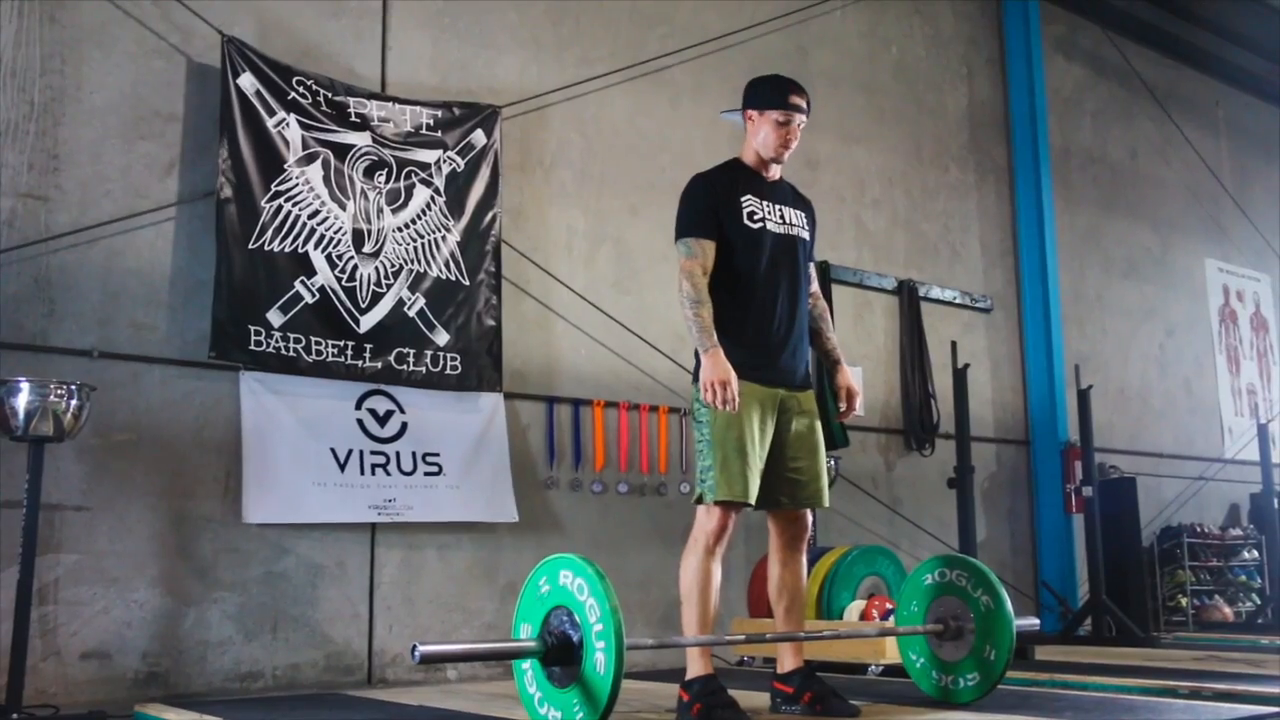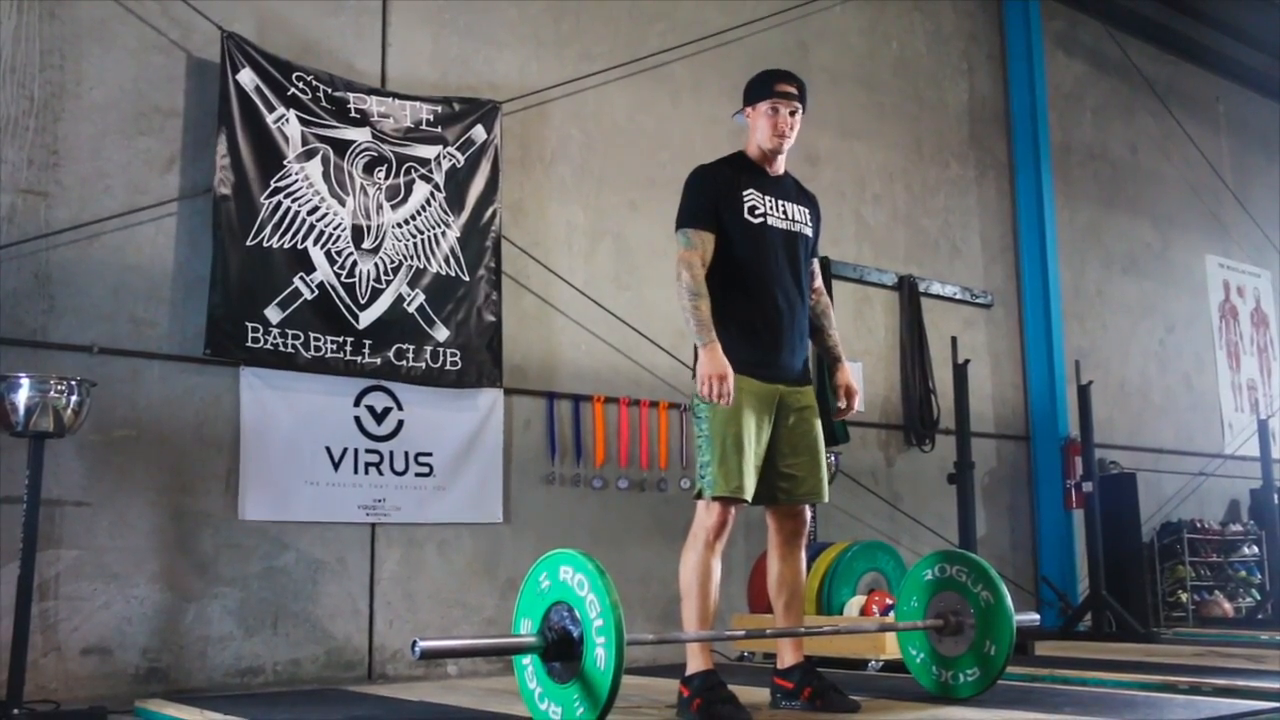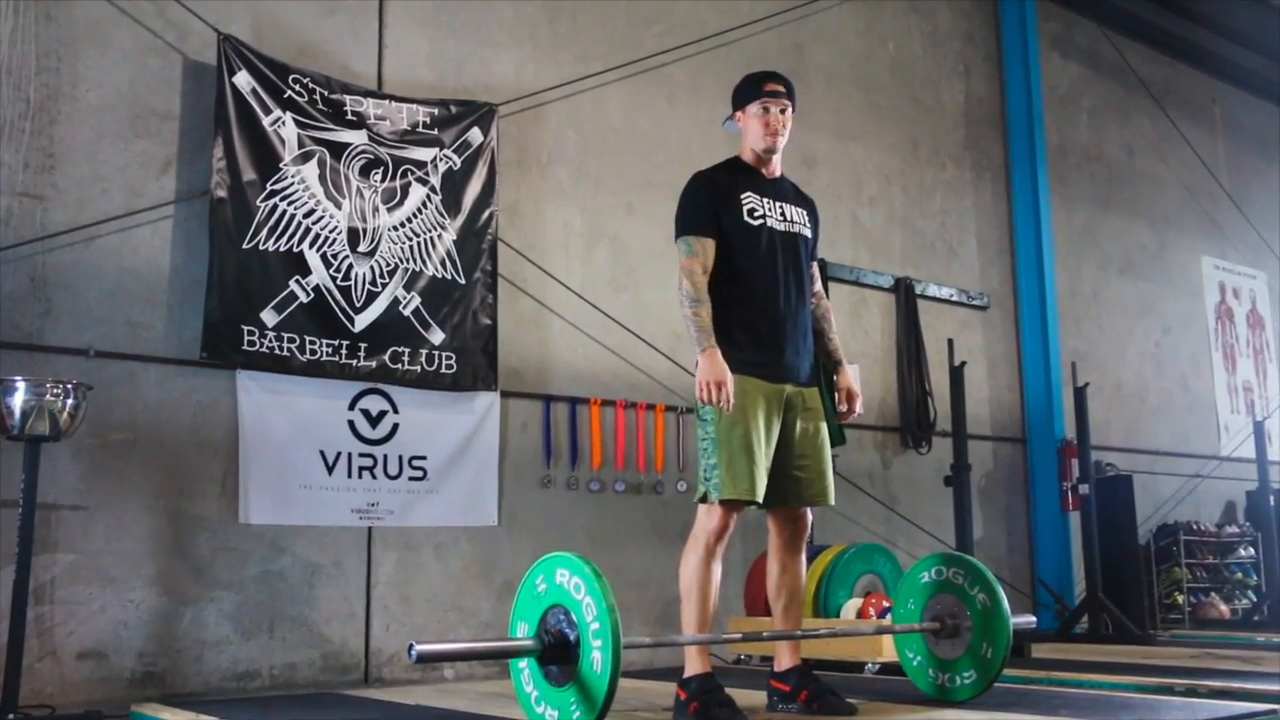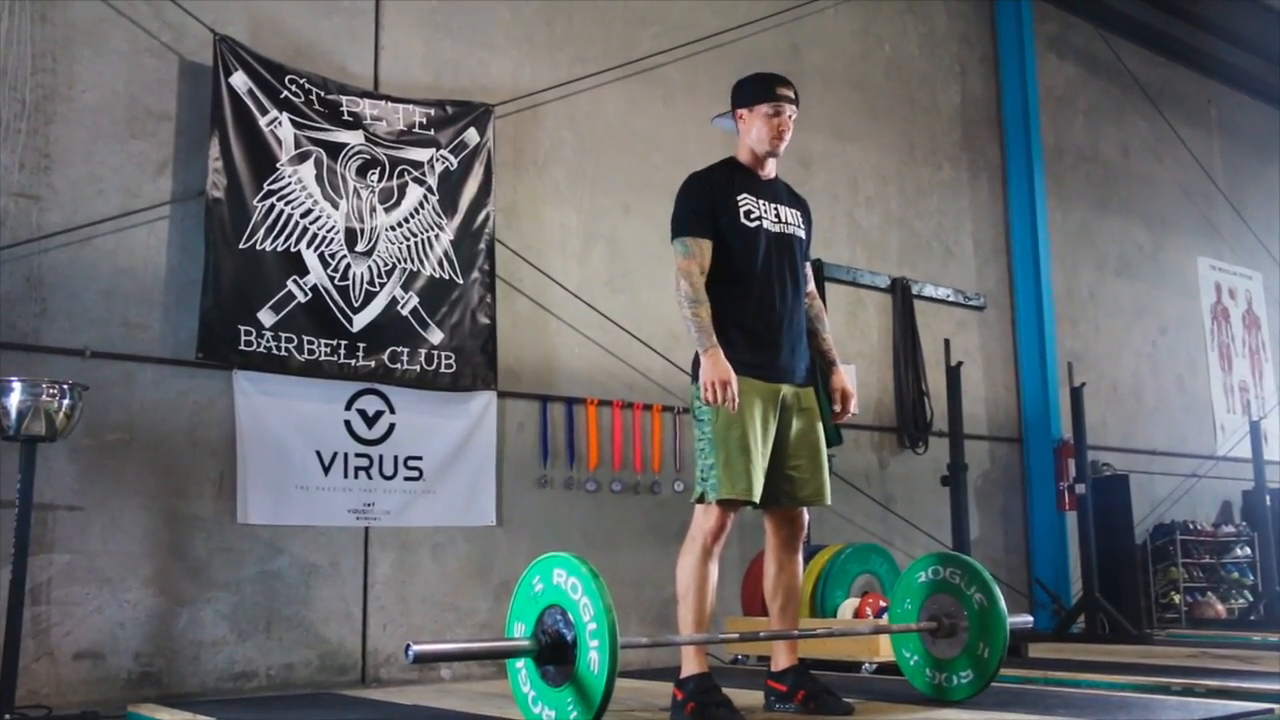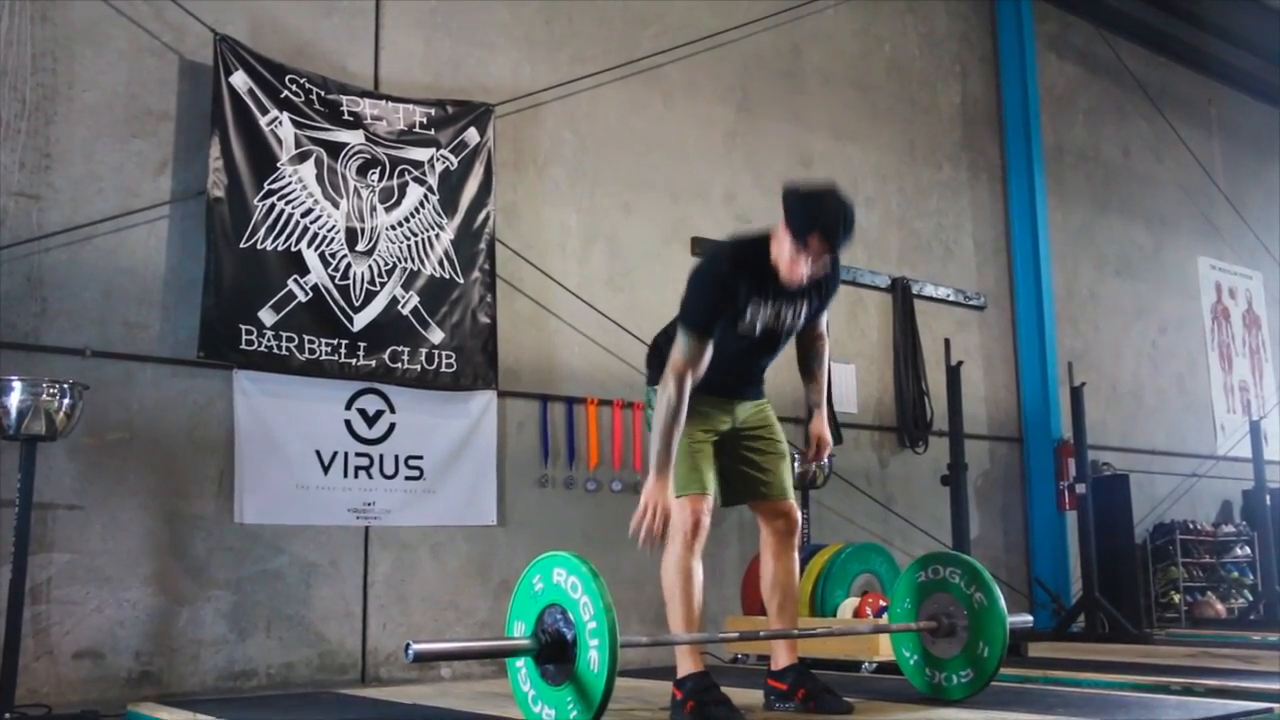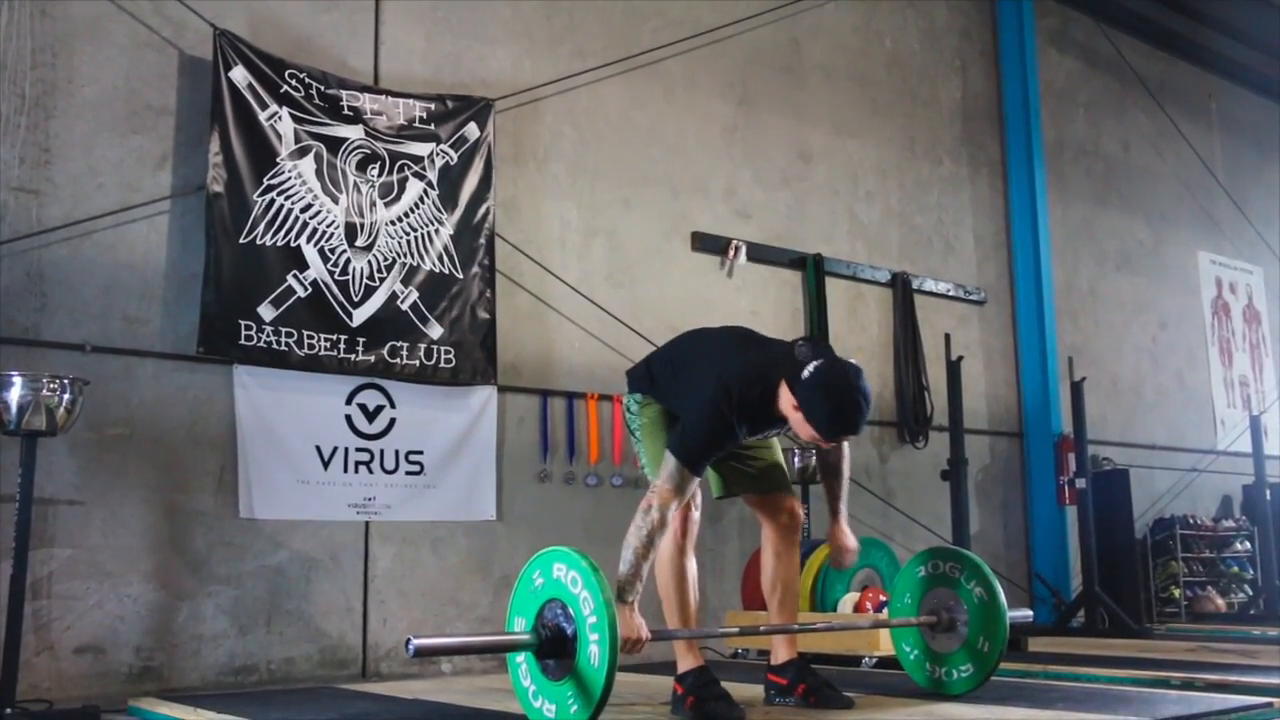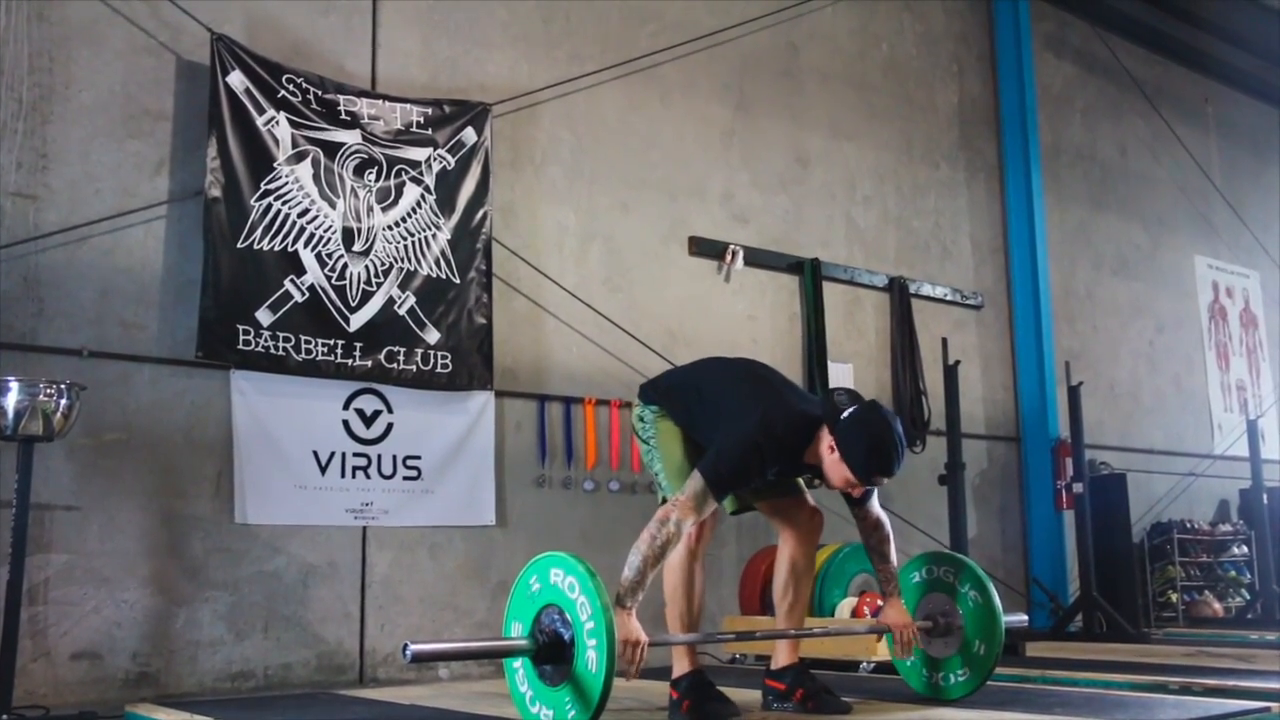
dt=0.7s
person 1, frame 1
left shoulder: (799, 205)
right shoulder: (711, 189)
right elbow: (692, 278)
left wrist: (836, 364)
right wrist: (711, 353)
left hip: (793, 383)
right hip: (735, 378)
left knee: (794, 524)
right knee: (717, 516)
person 1, frame 2
left shoulder: (805, 201)
right shoulder: (714, 181)
right elbow: (691, 270)
left wrist: (838, 362)
right wrist: (709, 348)
left hip: (793, 379)
right hip: (735, 374)
left knee: (792, 519)
right knee: (717, 510)
person 1, frame 3
left shoulder: (801, 204)
right shoulder: (712, 187)
right elbow: (692, 277)
left wrist: (839, 366)
right wrist: (708, 352)
left hip: (799, 381)
right hip: (740, 375)
left knee: (794, 521)
right knee: (718, 514)
person 1, frame 4
left shoulder: (794, 203)
right shoulder: (708, 187)
right elbow: (690, 278)
left wrist: (832, 366)
right wrist: (710, 352)
left hip: (794, 381)
right hip: (736, 375)
left knee: (790, 522)
right knee: (715, 516)
person 1, frame 5
left shoulder: (821, 276)
right shoulder: (725, 271)
left elbow: (814, 339)
right elbow: (681, 372)
left wrist: (818, 414)
right wrist: (658, 476)
left hip: (746, 399)
right hip: (691, 399)
left knee: (785, 519)
right knee: (691, 516)
left ankle: (785, 674)
person 1, frame 6
left shoulder: (820, 384)
right shoulder: (721, 407)
left elbow: (834, 449)
right elbow: (658, 506)
left wrist: (838, 523)
right wrist: (625, 608)
right hip: (661, 400)
left knee: (786, 514)
right knee: (683, 516)
left ankle: (784, 668)
right ankle: (690, 675)
person 1, frame 7
left shoulder: (849, 444)
right shoulder: (759, 442)
left elbow: (874, 523)
right elbow: (673, 520)
left wrist: (892, 600)
right wrist: (624, 611)
left hip: (730, 407)
right hip: (667, 409)
left knee: (805, 520)
right knee: (697, 524)
left ankle: (784, 674)
right ankle: (686, 680)
